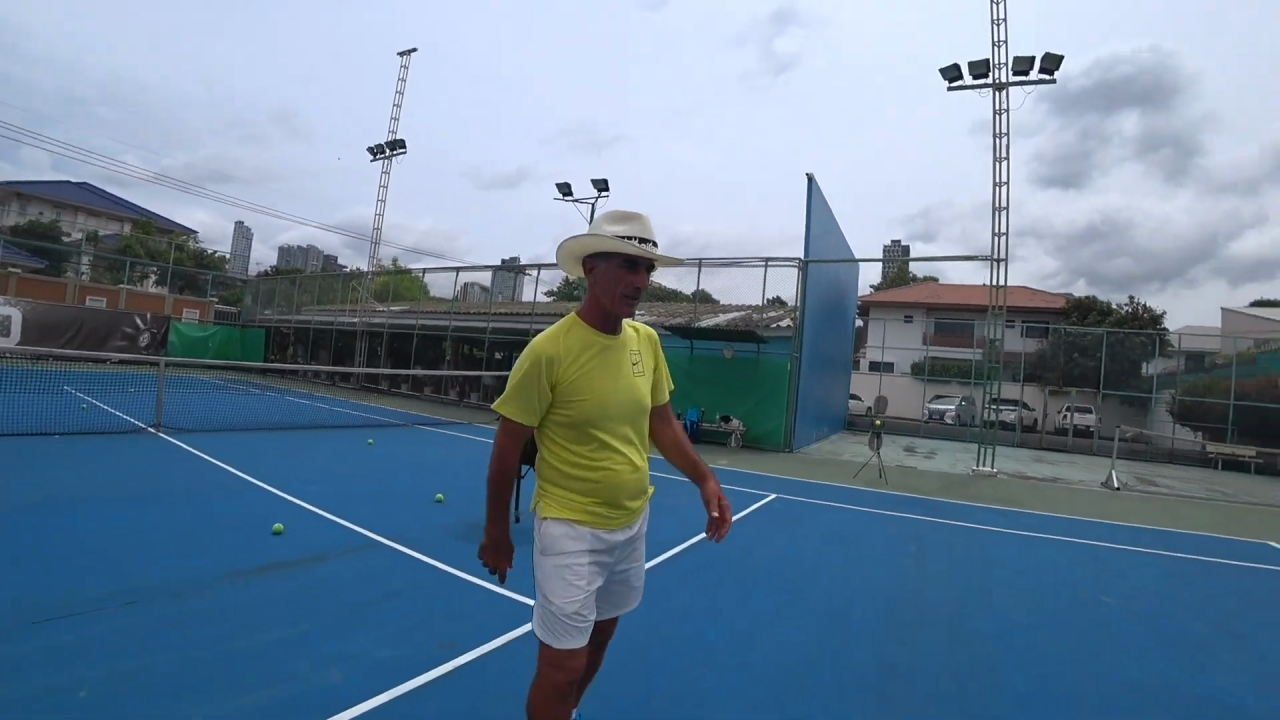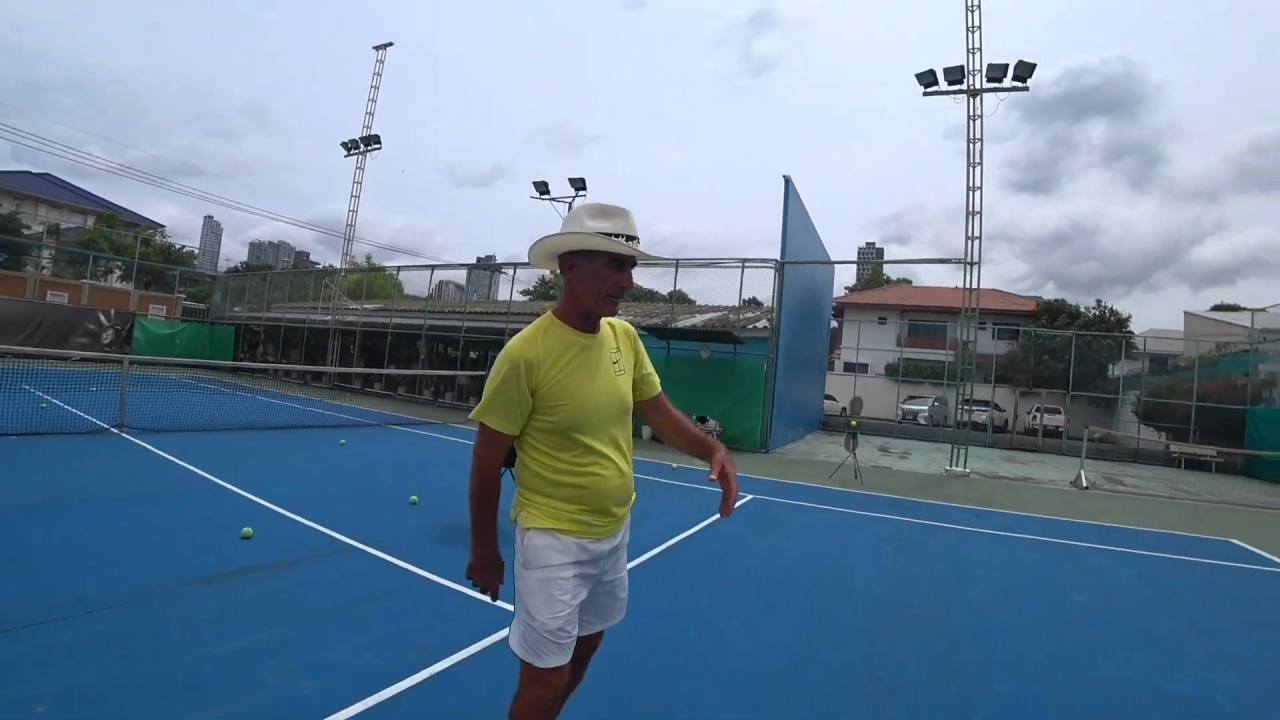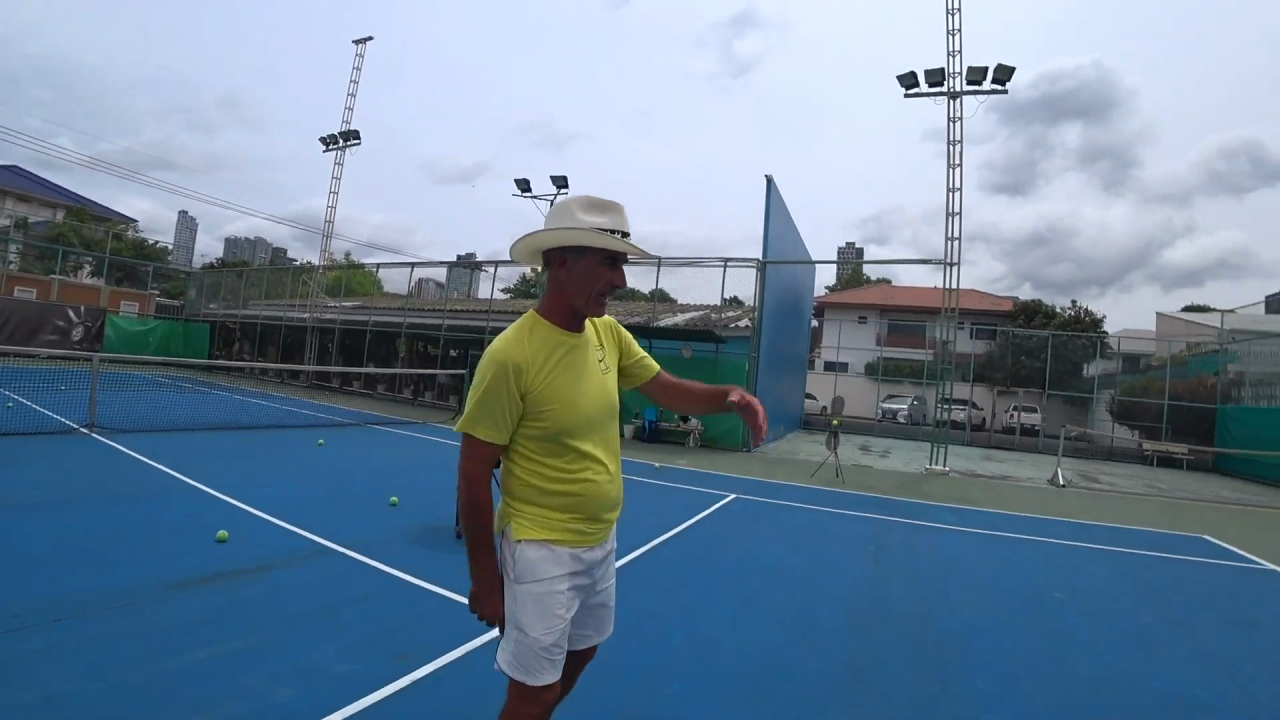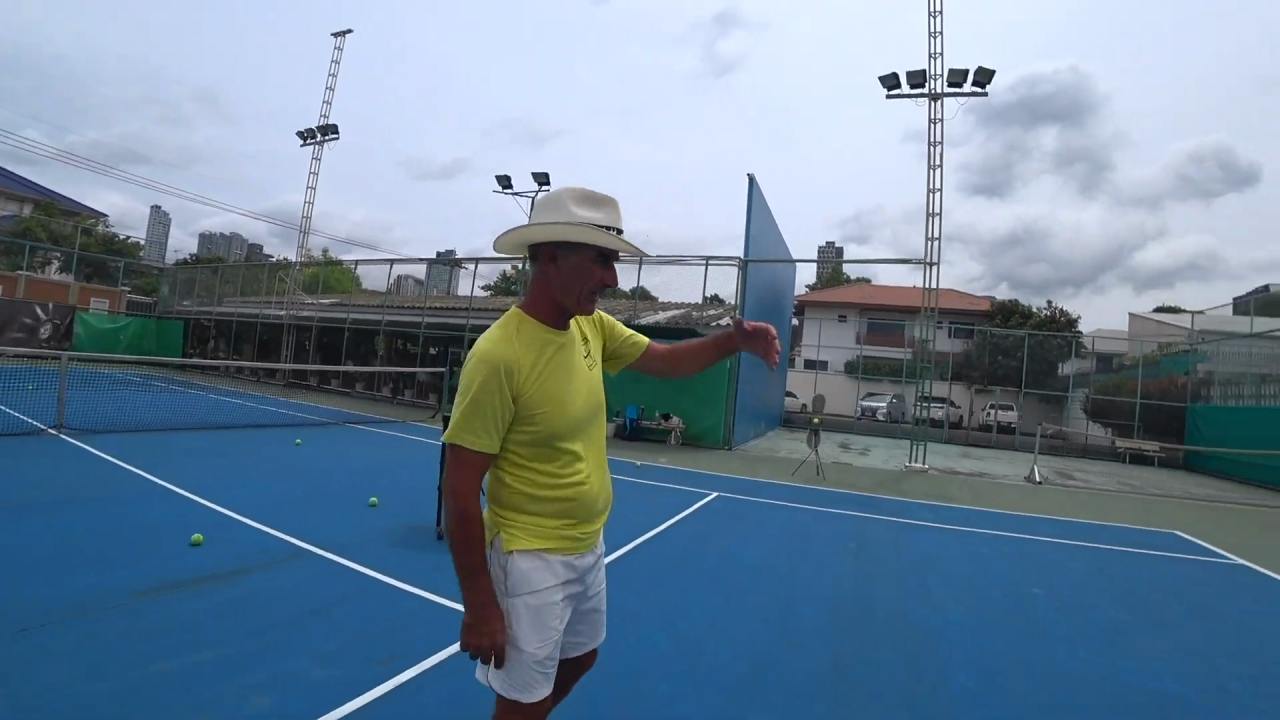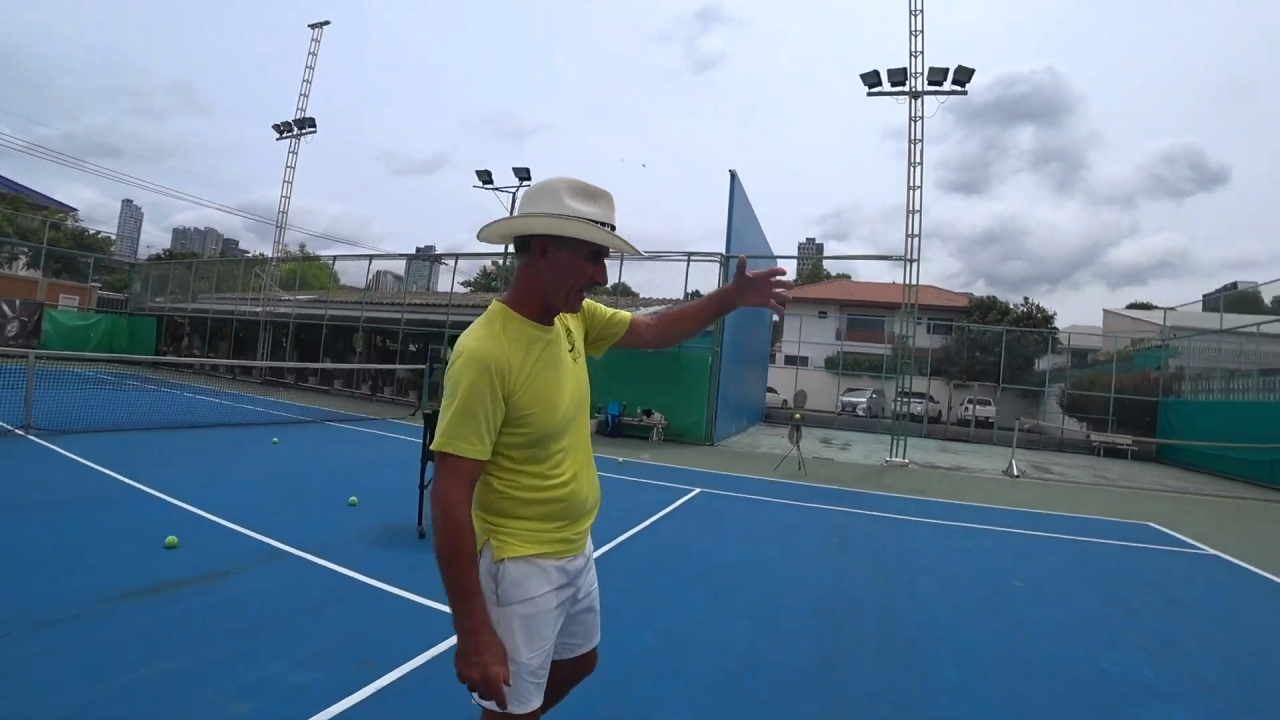
dt=0.1s
person 1, frame 1
left shoulder: (646, 340)
right shoulder: (548, 350)
left elbow: (662, 421)
right elbow: (506, 449)
left wrist: (704, 478)
right wrist: (497, 533)
left hip: (631, 525)
right hip: (570, 531)
left knee: (599, 637)
right knee: (562, 666)
person 1, frame 2
left shoulder: (623, 336)
right shoulder: (526, 352)
left elbow: (658, 409)
right elbow: (486, 461)
left wrist: (711, 449)
right wrist: (484, 551)
left hip: (614, 535)
right hip: (551, 542)
left knee: (583, 647)
right knee: (544, 678)
person 1, frame 3
left shoulder: (606, 332)
right shoulder: (511, 354)
left elbow: (666, 388)
right elbow: (473, 475)
left wrist: (726, 396)
right wrist: (484, 572)
left hip: (600, 542)
right hip: (540, 553)
left knee: (577, 658)
person 1, frame 4
left shoulder: (588, 325)
right shoulder: (499, 354)
left elbow: (665, 360)
right elbow: (461, 487)
left wrist: (730, 339)
right wrist: (478, 604)
left hip: (587, 550)
right hip: (530, 561)
left knee: (577, 660)
person 1, frame 5
left shoulder: (573, 317)
left elbow: (654, 328)
right elbow: (450, 499)
right wrist: (472, 629)
left hip: (575, 550)
right hip: (521, 566)
left knee: (577, 663)
